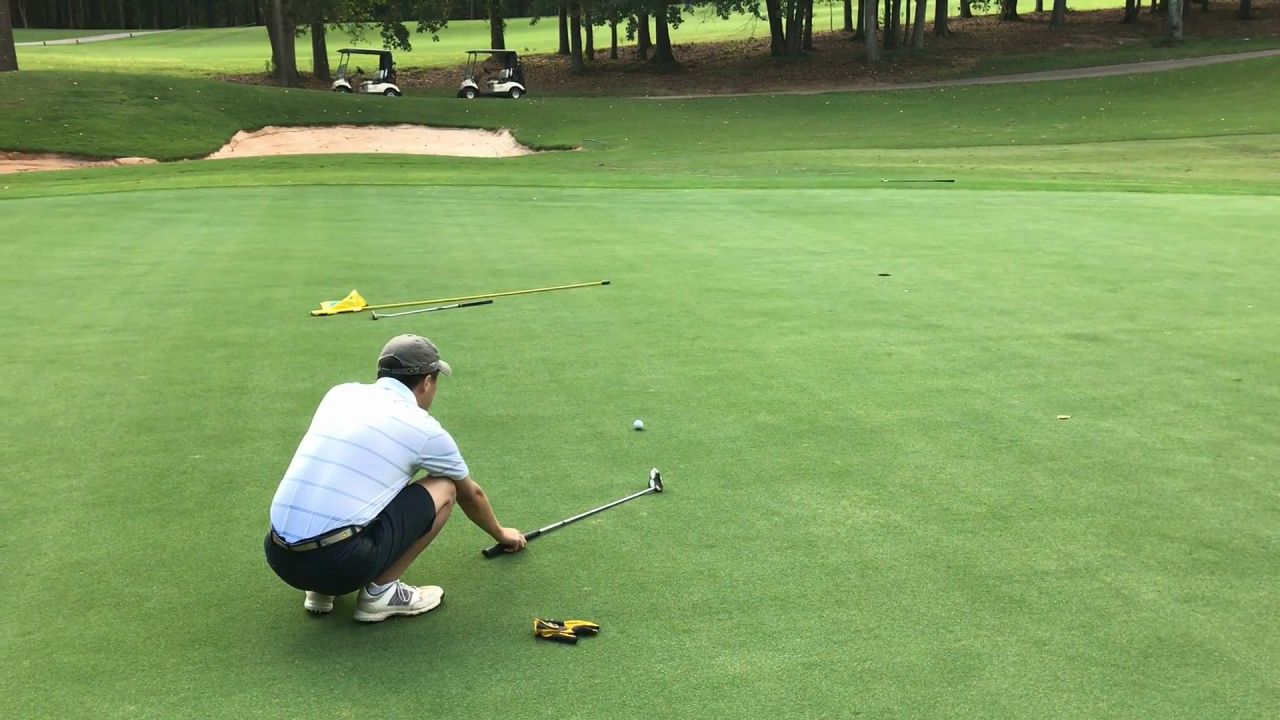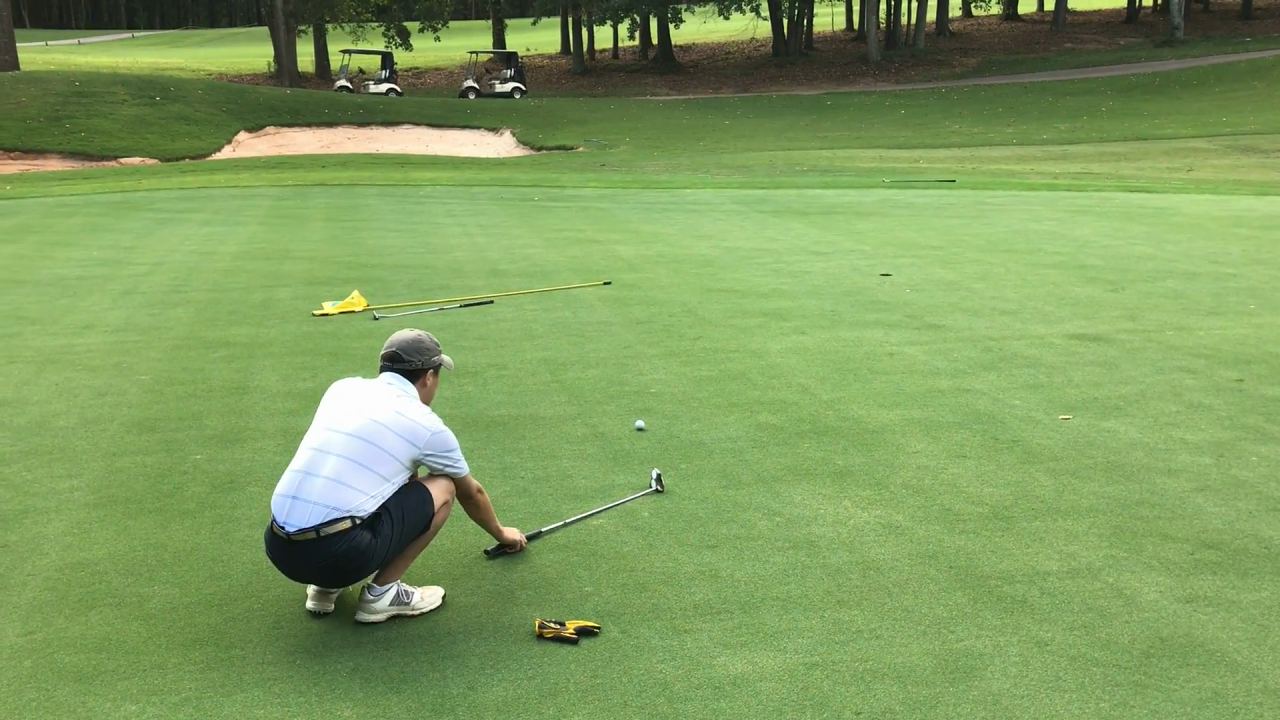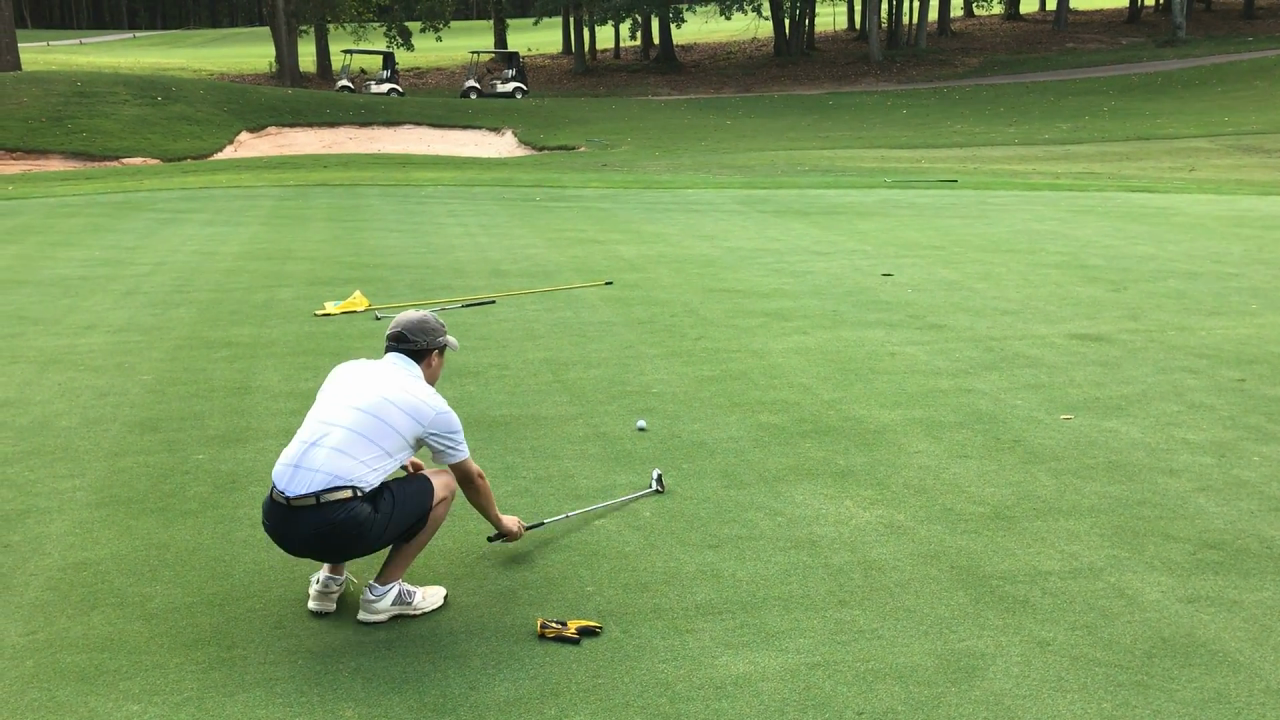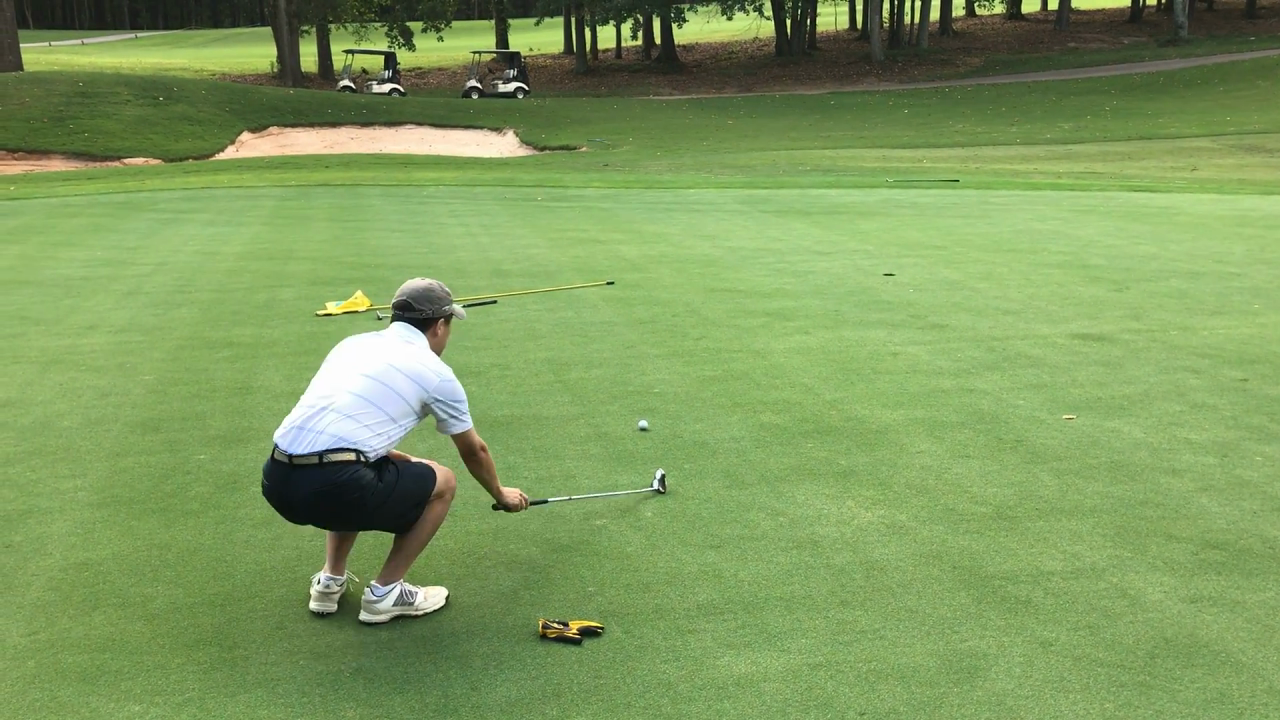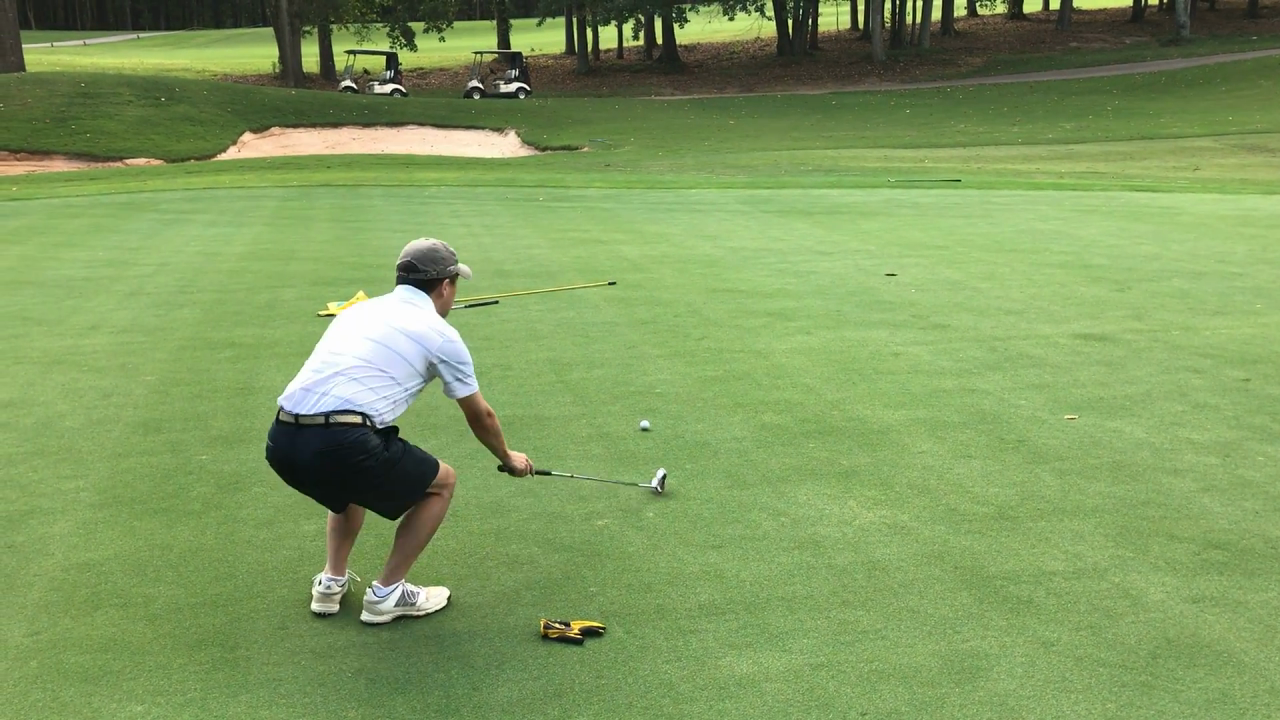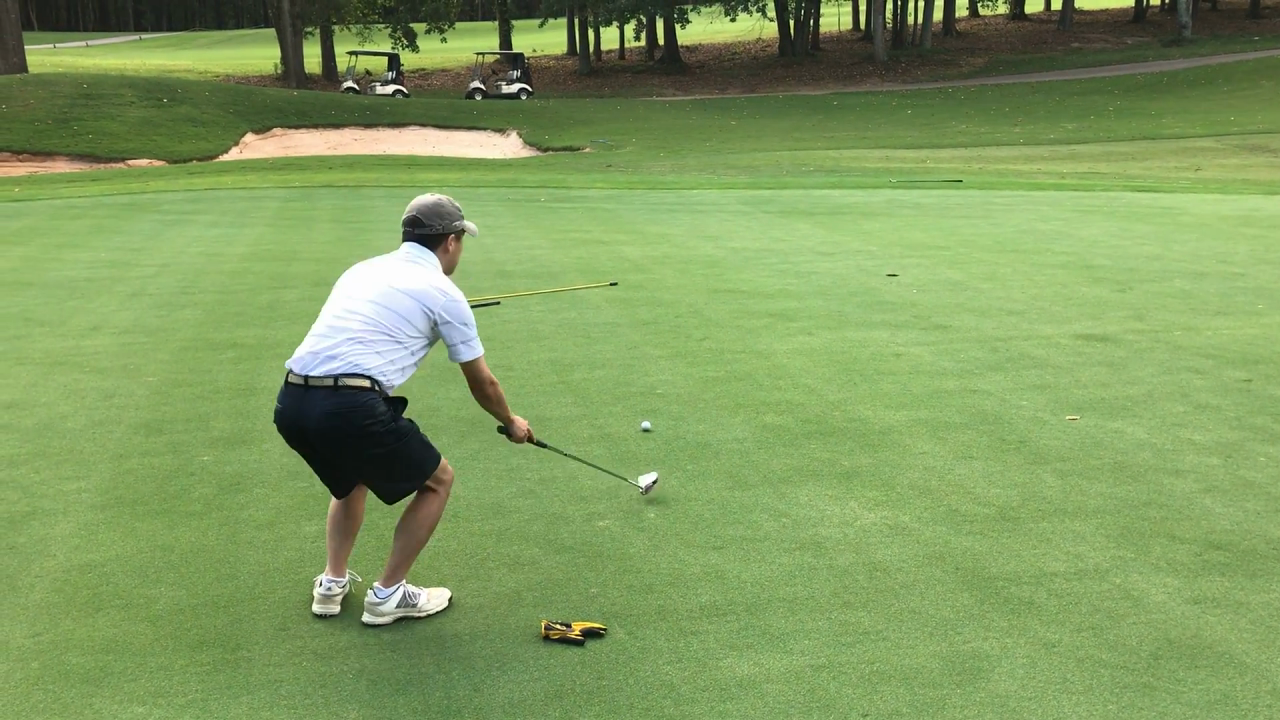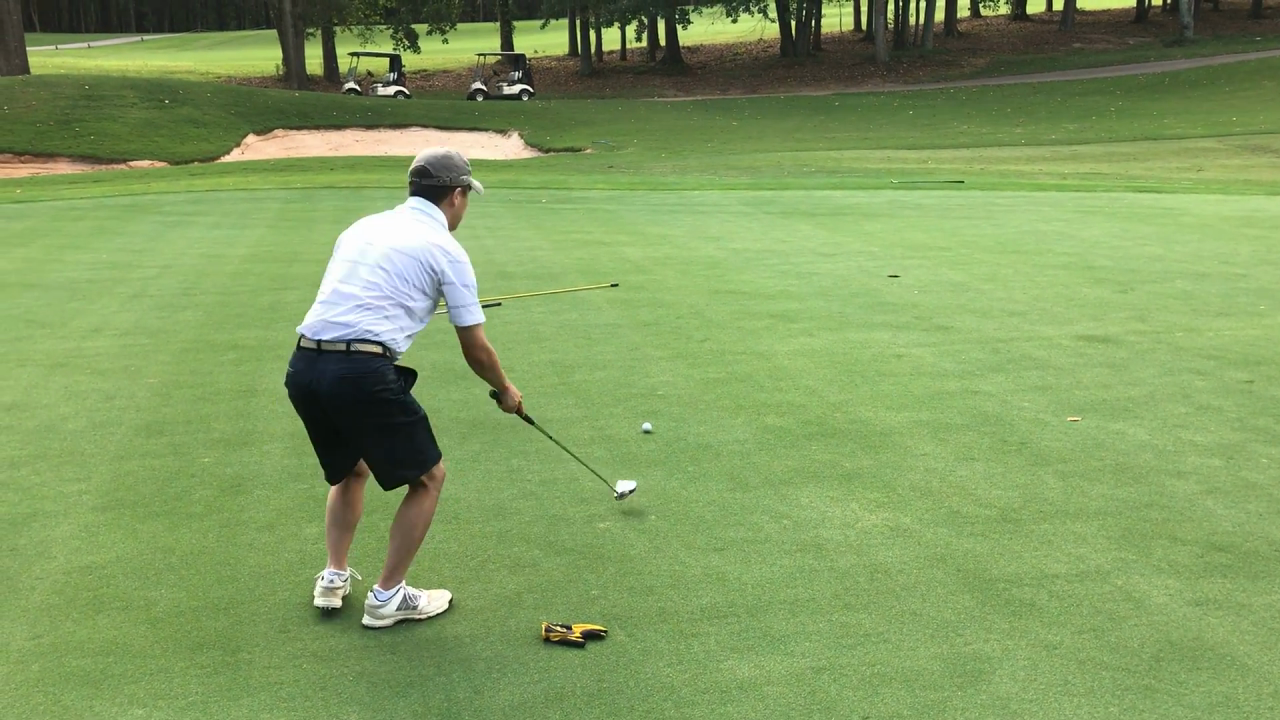
dt=0.1s
person 1, frame 1
left shoulder: (340, 393)
right shoulder: (423, 429)
right elbow: (470, 494)
right wrist: (500, 533)
left hip: (279, 555)
right hip: (338, 560)
right knee: (443, 490)
left ankle: (323, 586)
right ankle: (381, 591)
person 1, frame 2
left shoulder: (342, 388)
right shoulder: (425, 424)
right elbow: (471, 493)
right wrist: (501, 533)
left hip: (279, 546)
right hip: (336, 554)
right knee: (443, 488)
left ankle: (325, 586)
right ankle: (382, 593)
person 1, frame 3
left shoulder: (348, 369)
right shoulder: (429, 404)
right elbow: (470, 477)
right wrist: (499, 520)
left hip: (278, 520)
right hip: (334, 523)
right knee: (442, 487)
left ankle: (329, 581)
right ankle: (383, 594)
person 1, frame 4
left shoulder: (352, 343)
right shoulder: (434, 371)
right elbow: (474, 450)
left wrist: (393, 455)
right wrist: (501, 494)
left hip: (279, 481)
right hip: (330, 483)
right knee: (441, 483)
left ankle: (329, 581)
right ankle: (384, 593)
person 1, frame 5
left shoulder: (358, 309)
right shoulder: (439, 334)
right elbow: (479, 415)
left wrist: (383, 443)
right wrist: (507, 455)
left hip: (283, 440)
right hip: (340, 441)
left knee: (357, 481)
right knee: (439, 483)
left ankle: (331, 582)
right ankle: (385, 595)
person 1, frame 6
left shoulder: (362, 269)
right shoulder: (443, 293)
right elbow: (481, 381)
right wrist: (511, 422)
left hip: (291, 402)
right hip: (350, 406)
left knee: (355, 474)
right knee: (436, 482)
left ankle: (333, 582)
right ankle: (388, 595)
person 1, frame 7
left shoulder: (361, 228)
right shoulder: (445, 250)
right elbow: (475, 344)
right wrist: (505, 390)
left hip: (303, 368)
right hip: (363, 371)
left knee: (351, 472)
right knee: (426, 478)
left ankle: (334, 576)
right ankle: (388, 597)
